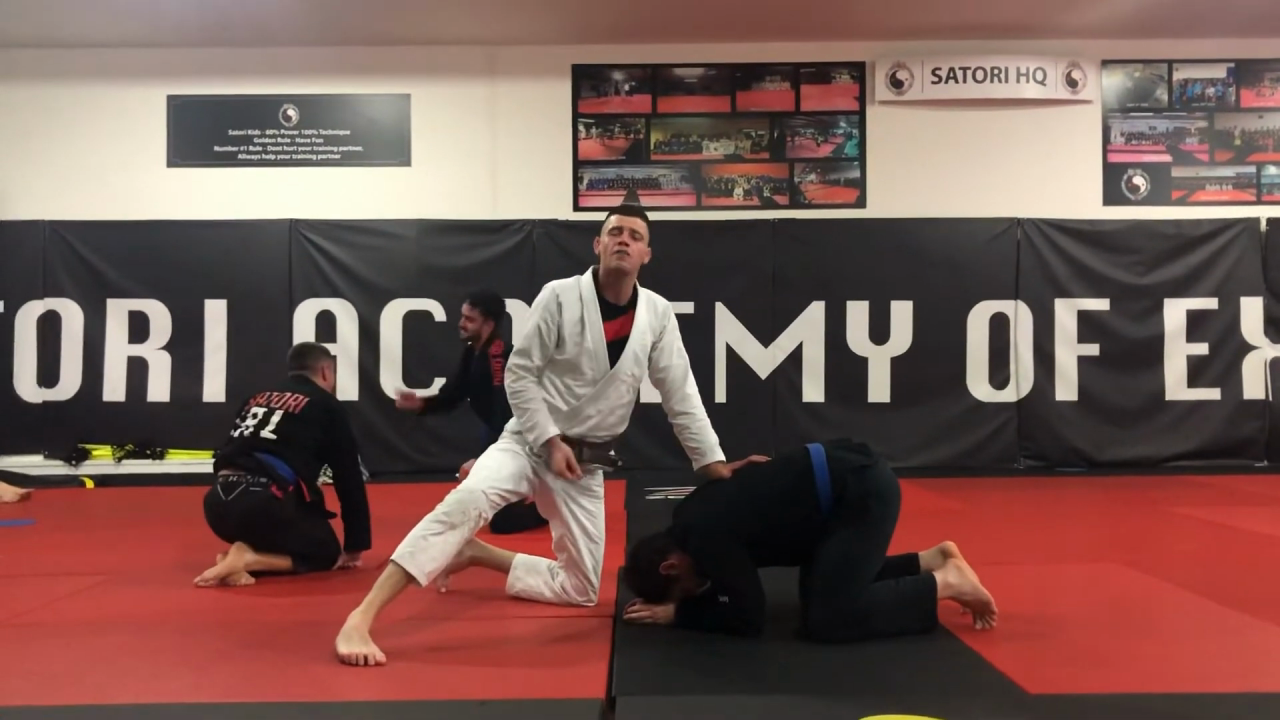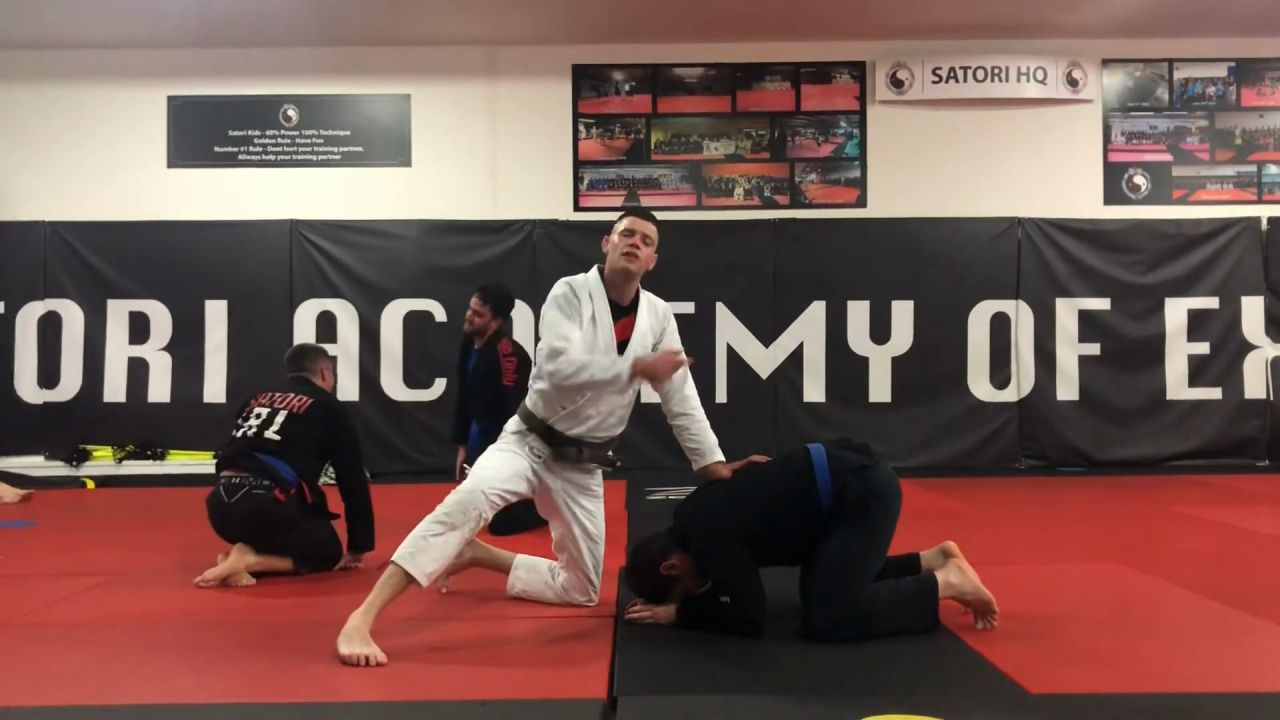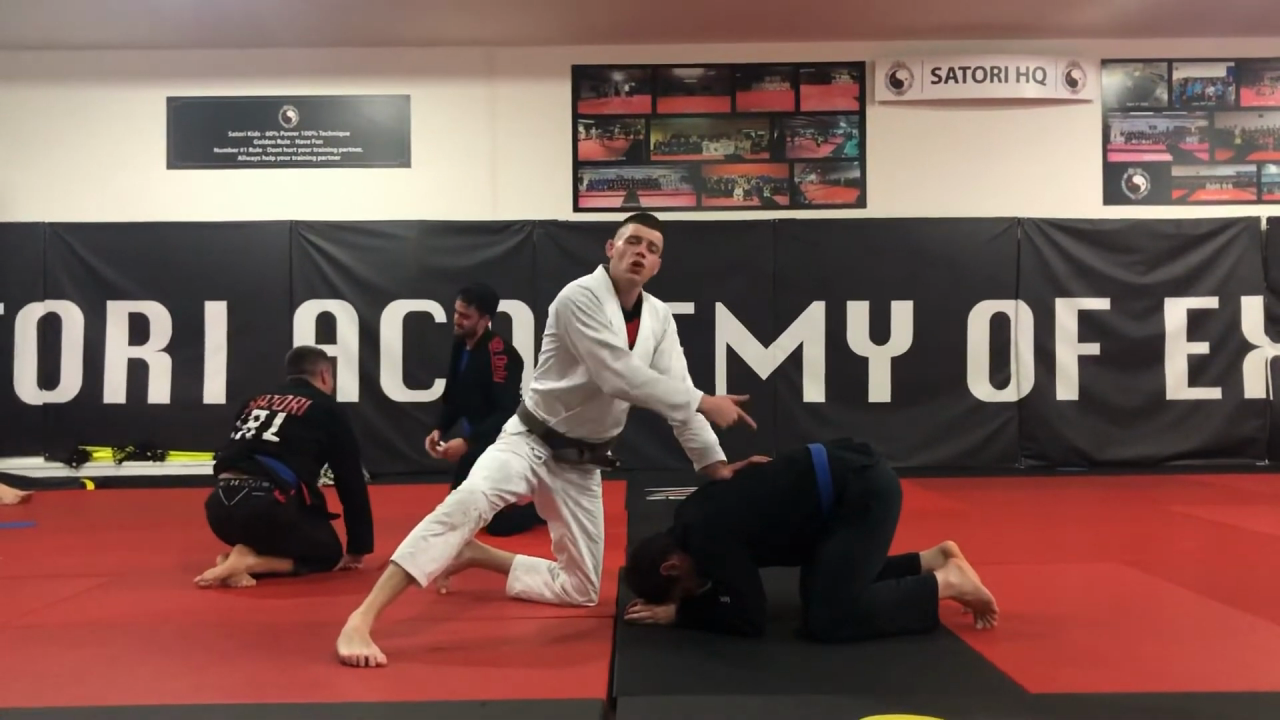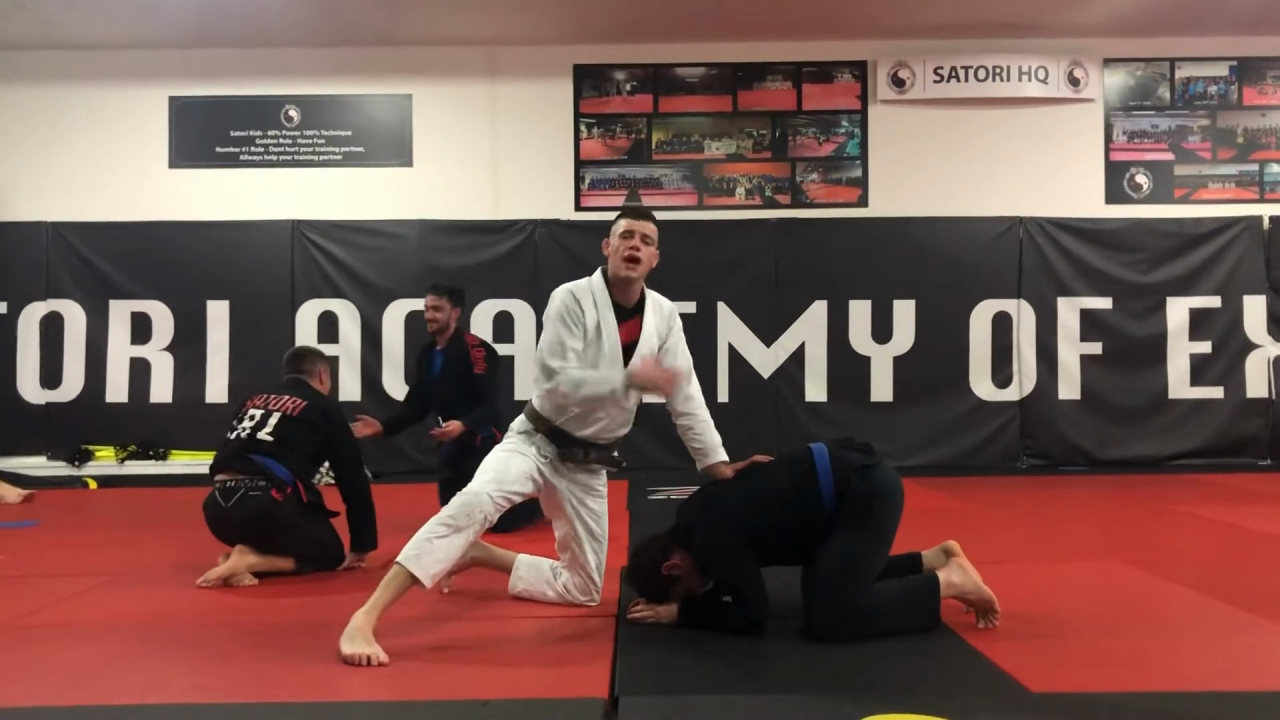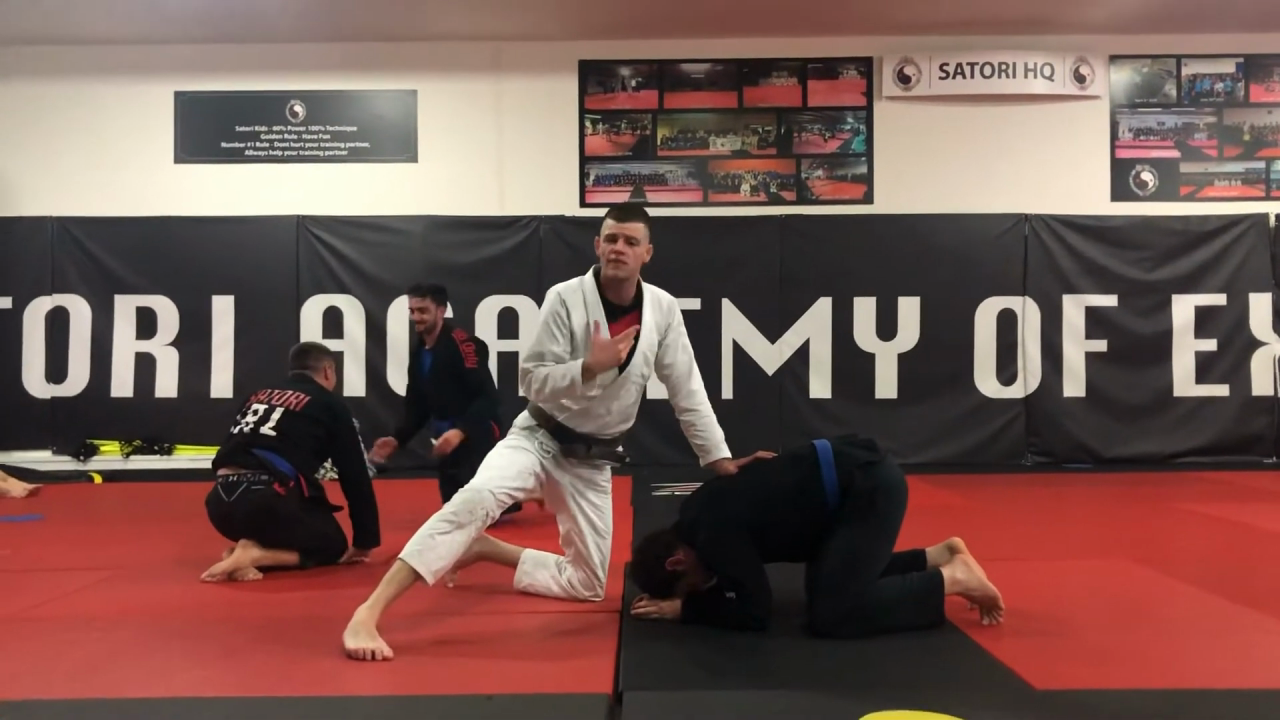
dt=0.4s
person 1, frame 1
left shoulder: (658, 313)
right shoulder: (560, 296)
left elbow: (681, 395)
right elbow: (519, 375)
left wrist: (715, 463)
right wrist: (550, 441)
left hip: (586, 461)
right hip: (531, 442)
left knee: (581, 590)
right knee: (467, 502)
left ankle: (473, 554)
right ankle: (361, 619)
person 1, frame 2
left shoulder: (658, 315)
right shoulder: (571, 292)
left elbow: (680, 396)
right elbow: (557, 366)
left wrist: (715, 465)
right wrist: (635, 367)
left hip: (583, 463)
right hip: (532, 440)
left knee: (582, 590)
right knee: (469, 500)
left ankle: (474, 554)
right ankle: (362, 619)
person 1, frame 3
left shoulder: (659, 317)
right shoulder: (580, 297)
left elbow: (675, 388)
right elbow: (622, 376)
left wrist: (716, 465)
right wrist: (703, 403)
left hip: (581, 462)
right hip: (531, 441)
left knee: (582, 589)
right knee: (468, 502)
left ankle: (473, 555)
right ankle: (361, 620)
person 1, frame 4
left shoulder: (662, 314)
right shoulder: (573, 298)
left elbow: (686, 395)
right elbow: (556, 383)
left wrist: (719, 464)
right wrist: (630, 379)
left hip: (588, 463)
right hip: (538, 440)
left knee: (584, 589)
right knee: (475, 503)
left ankle: (476, 555)
right ankle: (364, 620)
person 1, frame 5
left shoulder: (663, 309)
right shoulder: (566, 299)
left elbow: (687, 390)
right elbow: (533, 381)
left wrist: (721, 461)
right wrist: (591, 367)
left hip: (592, 459)
right hip: (541, 438)
left knee: (588, 585)
right knee: (477, 499)
left ankle: (483, 549)
right ankle: (368, 614)
person 2, frame 1
left shoulder: (705, 536)
right shoulder: (691, 519)
left elbow: (749, 617)
right elbow: (731, 586)
left wrist: (674, 610)
right wrist: (670, 599)
left hip: (863, 491)
right hip: (849, 478)
left knee: (825, 619)
right knee: (819, 589)
left ankle: (944, 582)
right ankle: (933, 559)
person 2, frame 2
left shoulder: (706, 537)
right shoulder: (692, 519)
left elbow: (750, 617)
right elbow: (734, 587)
left wrist: (676, 611)
left hip: (864, 490)
right hip: (849, 477)
left knee: (826, 619)
right knee: (820, 589)
left ankle: (946, 582)
right ankle: (934, 559)
person 2, frame 3
left shoulder: (707, 537)
right shoulder: (691, 519)
left elbow: (750, 618)
right elbow: (732, 586)
left wrist: (676, 611)
right wrist: (666, 599)
left hip: (865, 490)
right hip: (850, 478)
left knee: (826, 619)
right knee: (820, 588)
left ankle: (946, 582)
right ankle: (935, 559)
person 2, frame 4
left shoulder: (710, 537)
right shoulder: (694, 518)
left elbow: (752, 616)
right elbow: (737, 586)
left wrist: (678, 610)
right wrist: (682, 599)
left hip: (867, 490)
right hip: (852, 478)
left knee: (827, 618)
right knee: (824, 586)
left ankle: (948, 581)
right ankle: (937, 558)
person 2, frame 5
left shoulder: (713, 533)
right shoulder: (696, 515)
left elbow: (755, 612)
right elbow: (741, 582)
left wrist: (681, 606)
right wrist: (687, 595)
left hip: (870, 486)
right hip: (856, 474)
left knee: (831, 614)
right knee: (825, 583)
left ankle: (951, 578)
right ankle: (941, 555)
person 3, frame 1
left shoulder: (500, 356)
right shoulder: (473, 352)
left elbow: (506, 412)
right elbow: (453, 394)
right wrist: (421, 404)
left knee: (502, 520)
person 3, frame 2
left shoulder: (509, 355)
right shoulder: (468, 345)
left elbow: (514, 414)
right wrist: (461, 445)
right hip: (481, 437)
left knee: (501, 522)
person 3, frame 3
left shoulder: (500, 354)
right shoulder: (460, 347)
left elbow: (506, 412)
right elbow: (453, 398)
left wrist: (466, 441)
right wrist: (439, 429)
left hip: (499, 442)
right hip: (475, 441)
left knee: (498, 523)
person 3, frame 4
left shoulder: (474, 349)
right shoulder: (427, 354)
left elbow: (490, 404)
right elbow: (417, 404)
left wrist: (463, 425)
right wrist: (383, 426)
left hip: (481, 442)
right hip: (454, 446)
left knee: (497, 520)
person 3, frame 5
left shoulder: (463, 344)
right shoulder: (419, 352)
left elbow: (488, 397)
right elbow: (417, 405)
left wrist: (459, 432)
right wrist: (397, 438)
left hip: (477, 436)
right hip: (449, 441)
person 4, frame 1
left shoulder: (257, 399)
right shoulder: (327, 407)
right elbow: (349, 478)
right wrist: (354, 546)
left hip: (220, 502)
right hip: (264, 503)
left knee: (300, 540)
right knee: (326, 553)
left ankle: (241, 556)
right ankle: (247, 559)
person 4, frame 2
left shoulder: (257, 400)
right shoulder: (330, 408)
right elbow: (353, 480)
right wrist: (358, 547)
left hip: (222, 502)
right hip: (268, 503)
left knee: (294, 542)
right knee: (328, 554)
left ankle: (244, 555)
right ankle: (247, 561)
person 4, frame 3
left shoulder: (256, 402)
right shoulder: (328, 410)
right elbow: (351, 482)
right wrist: (357, 548)
left hip: (222, 505)
right hip: (267, 505)
right knee: (328, 554)
left ankle: (243, 556)
right ankle: (248, 562)
person 4, frame 4
left shoulder: (253, 402)
right shoulder: (325, 409)
right elbow: (353, 480)
right wrist: (361, 546)
left hip: (219, 506)
right hip: (265, 504)
right knee: (330, 553)
left ankle: (246, 555)
right ankle: (249, 561)
person 4, frame 5
left shoulder: (258, 397)
right shoulder: (330, 405)
right elbow: (356, 476)
right wrist: (364, 542)
left hip: (222, 501)
right hip: (268, 499)
right knee: (333, 547)
left ankle: (246, 551)
right ankle: (254, 555)
